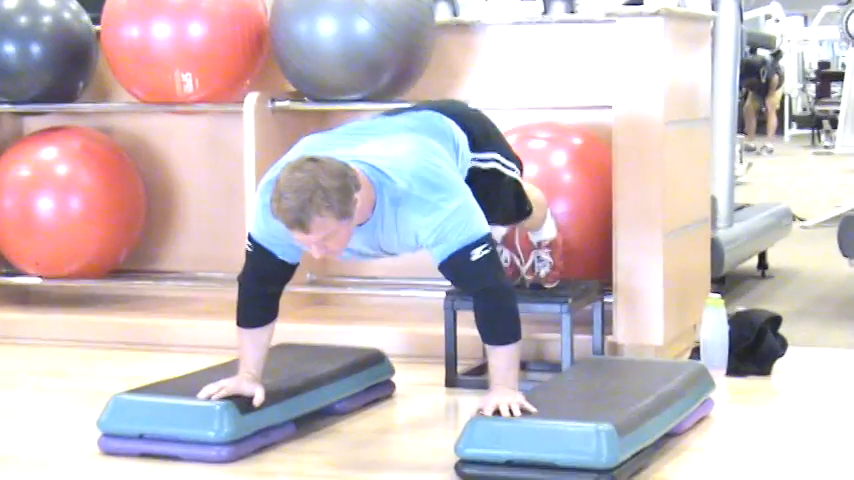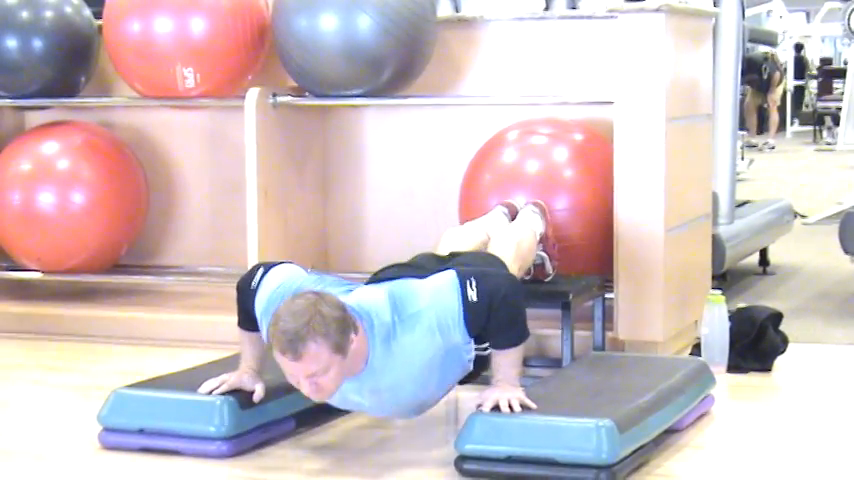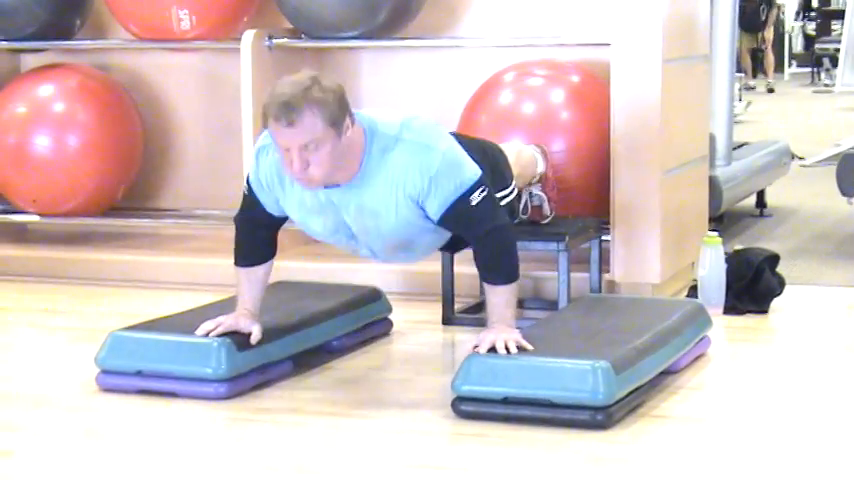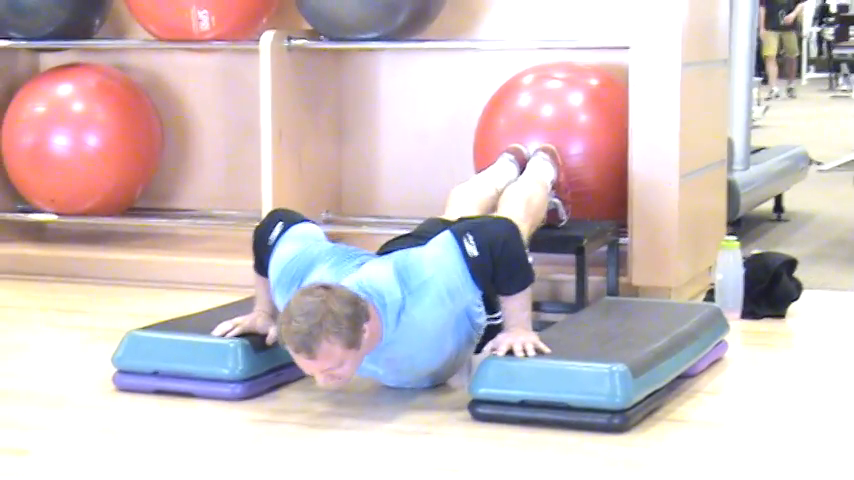
dt=1s
person 1, frame 1
left shoulder: (421, 192)
right shoulder: (277, 194)
left elbow: (488, 283)
right elbow: (259, 280)
left wrist: (504, 387)
right wrist: (248, 375)
left hip: (459, 135)
left knee: (517, 208)
left ankle: (544, 239)
right ankle: (496, 243)
person 1, frame 2
left shoulder: (411, 327)
right shoulder: (279, 302)
left elbow: (503, 291)
left wrist: (506, 383)
right wrist: (248, 369)
right hip: (393, 282)
left knee: (504, 258)
left ankle: (531, 222)
right ankle: (498, 217)
person 1, frame 3
left shoulder: (420, 155)
right shoulder: (270, 157)
left elbow: (493, 232)
right elbow: (254, 224)
left wrist: (502, 325)
right wrist: (246, 311)
left hip: (476, 184)
left knee: (509, 167)
left ankle: (533, 162)
person 1, frame 4
left shoulder: (422, 297)
right shoulder: (296, 281)
left elbow: (501, 239)
right elbow: (277, 223)
left wrist: (519, 326)
left hip: (478, 291)
right hip: (405, 251)
left knee: (513, 217)
right knee: (456, 213)
left ankle: (542, 168)
right ankle: (508, 165)
